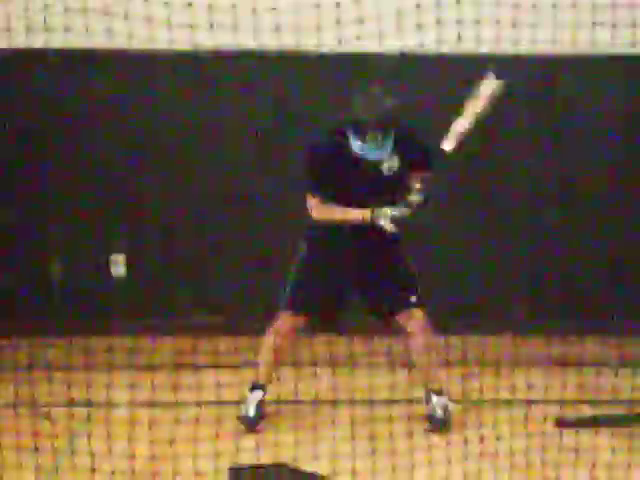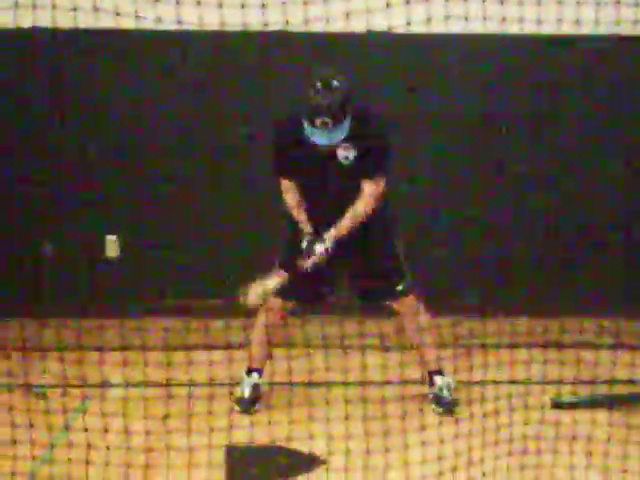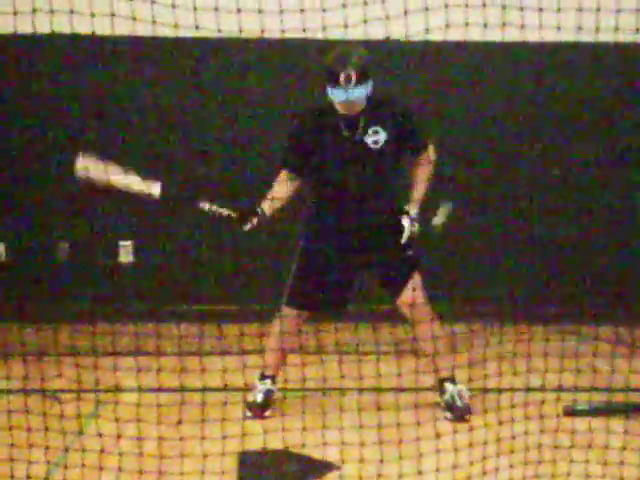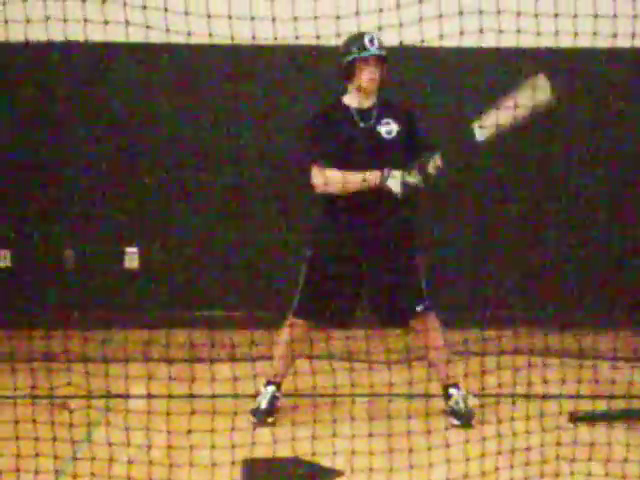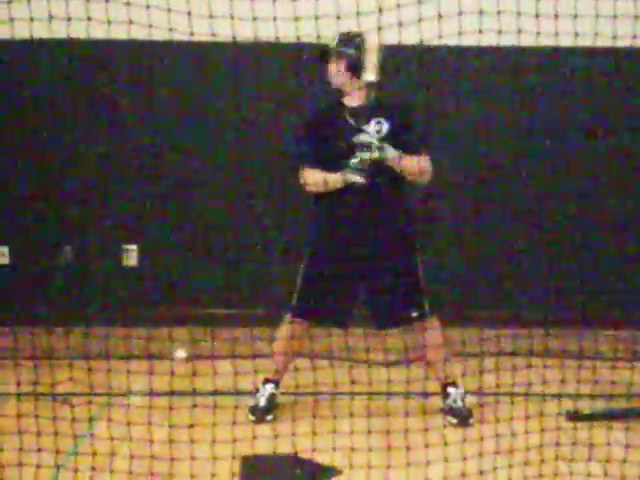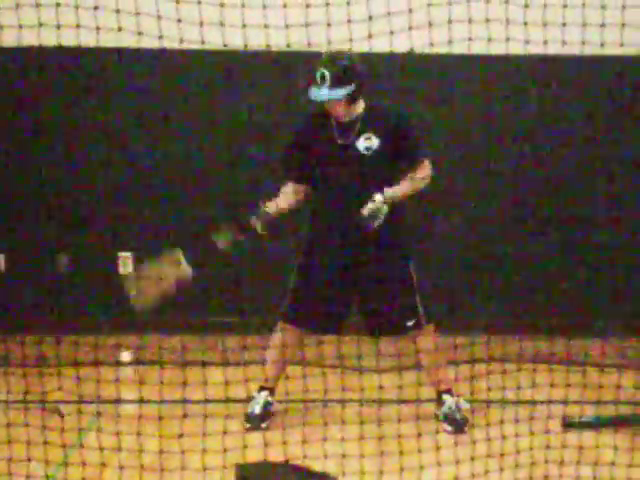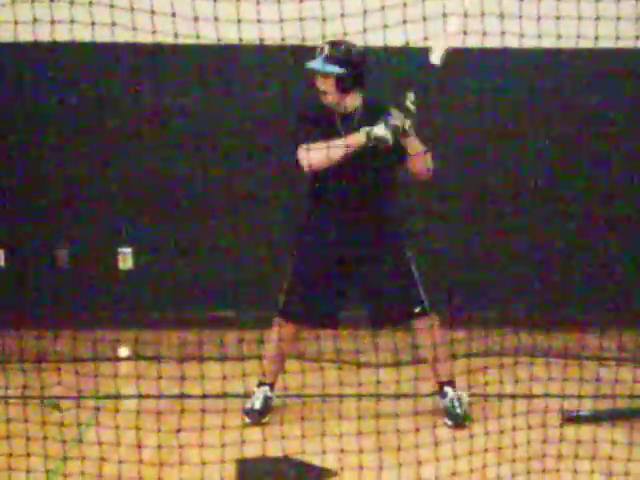
dt=0.7s
person 1, frame 1
left shoulder: (405, 142)
right shoulder: (327, 149)
left elbow: (420, 170)
right elbow: (317, 208)
left wrist: (416, 190)
right wrist: (371, 214)
left hip: (382, 244)
right hip: (329, 243)
left knee: (415, 317)
right knee: (289, 318)
left ankle: (435, 397)
right ankle: (257, 395)
person 1, frame 2
left shoulder: (370, 128)
right shoulder: (289, 132)
left elbow: (371, 195)
right elbow: (289, 185)
left wrist: (331, 238)
right wrist: (307, 233)
left hip: (366, 228)
right hip: (310, 229)
left knee: (406, 300)
right knee: (276, 302)
left ankle: (436, 378)
right ankle: (253, 378)
person 1, frame 3
left shoulder: (393, 115)
right shoulder: (311, 124)
left elbow: (425, 158)
right elbow: (291, 176)
left wrist: (413, 209)
right wrist: (263, 209)
left hip: (386, 228)
right hip: (328, 232)
left knee: (415, 302)
right knee: (292, 310)
left ankle: (448, 385)
right ankle: (266, 384)
person 1, frame 4
left shoulder: (400, 115)
right shoulder: (326, 120)
left elbow: (416, 168)
right elbow: (321, 180)
left wrist: (420, 172)
right wrist: (381, 177)
left hip: (392, 237)
right hip: (338, 238)
left knee: (422, 314)
right knee: (301, 317)
left ankle: (452, 391)
right ankle: (271, 389)
person 1, frame 5
left shoulder: (395, 113)
right shoulder: (321, 119)
left elbow: (423, 172)
right elbow: (309, 179)
left wrist: (387, 154)
right wrist: (345, 173)
left hip: (389, 236)
right hip: (334, 236)
left knee: (421, 314)
right knee: (300, 315)
left ankle: (450, 390)
right ankle: (270, 387)
person 1, frame 6
left shoulder: (389, 123)
right shoulder: (311, 130)
left elbow: (423, 171)
right elbow: (299, 184)
left wrist: (387, 197)
right wrist: (273, 207)
left hip: (382, 245)
right hip: (327, 245)
left knee: (415, 322)
right knee: (292, 321)
left ankle: (446, 397)
right ankle: (264, 395)
person 1, frame 7
left shoulder: (384, 115)
right shoulder: (312, 118)
left elbow: (424, 171)
right elbow: (310, 160)
left wrist: (407, 134)
right wrist: (365, 135)
left hip: (378, 239)
right hip: (324, 240)
left knee: (420, 313)
right knee: (289, 318)
left ankle: (448, 390)
right ankle: (265, 390)
